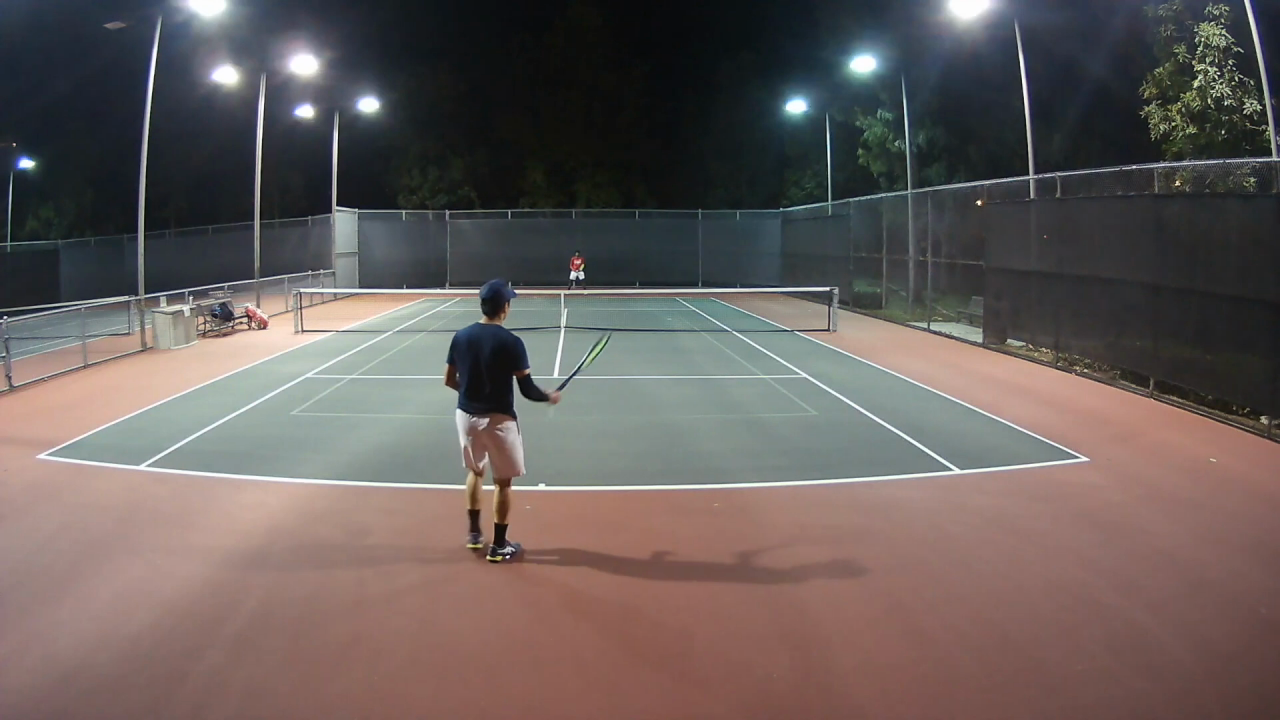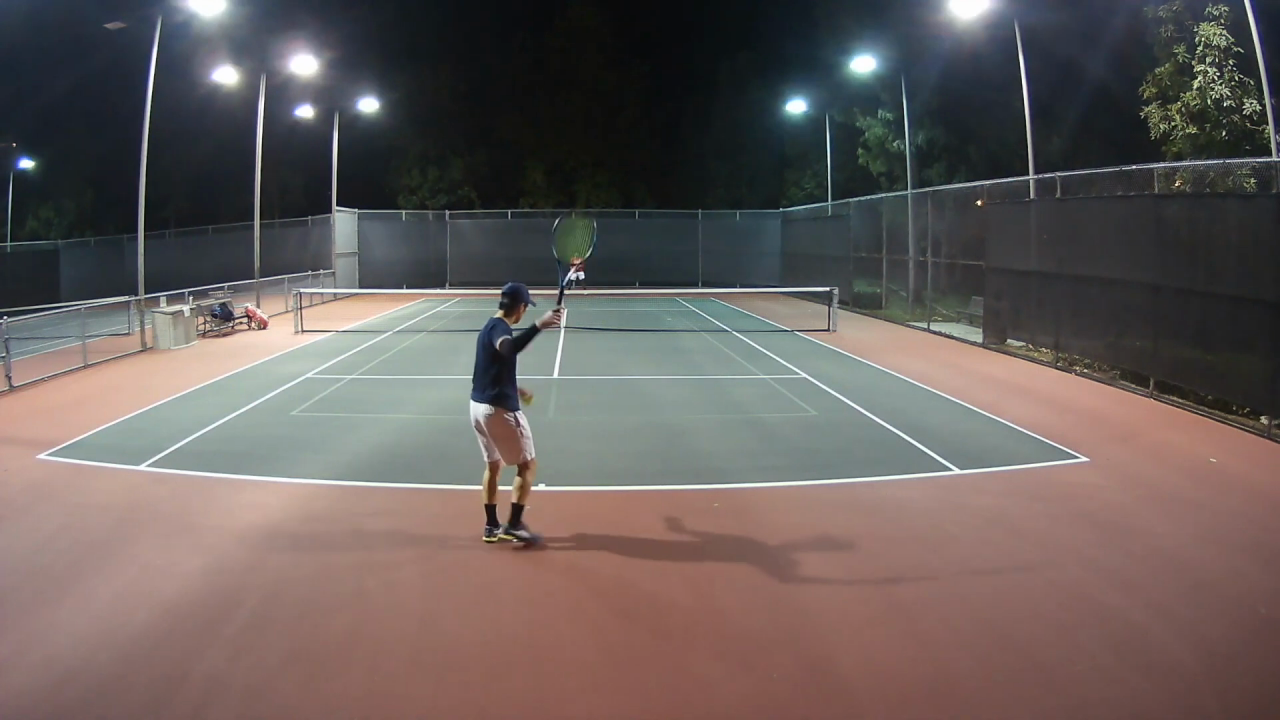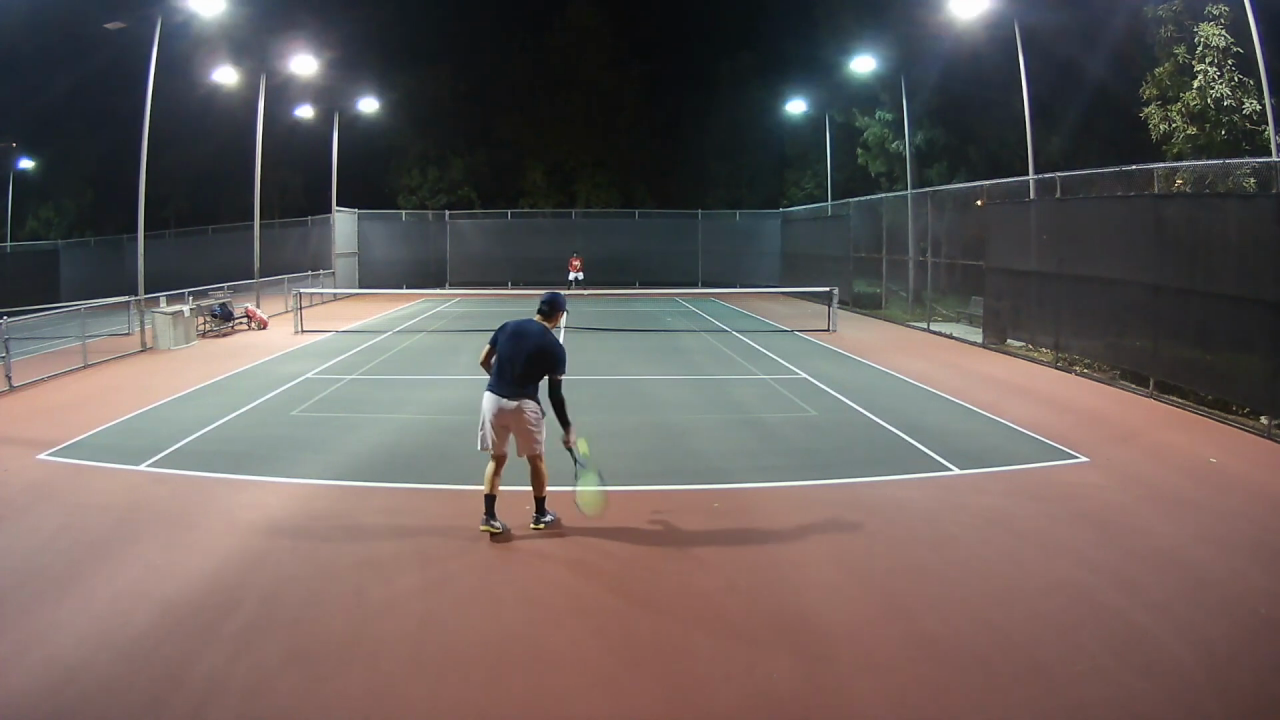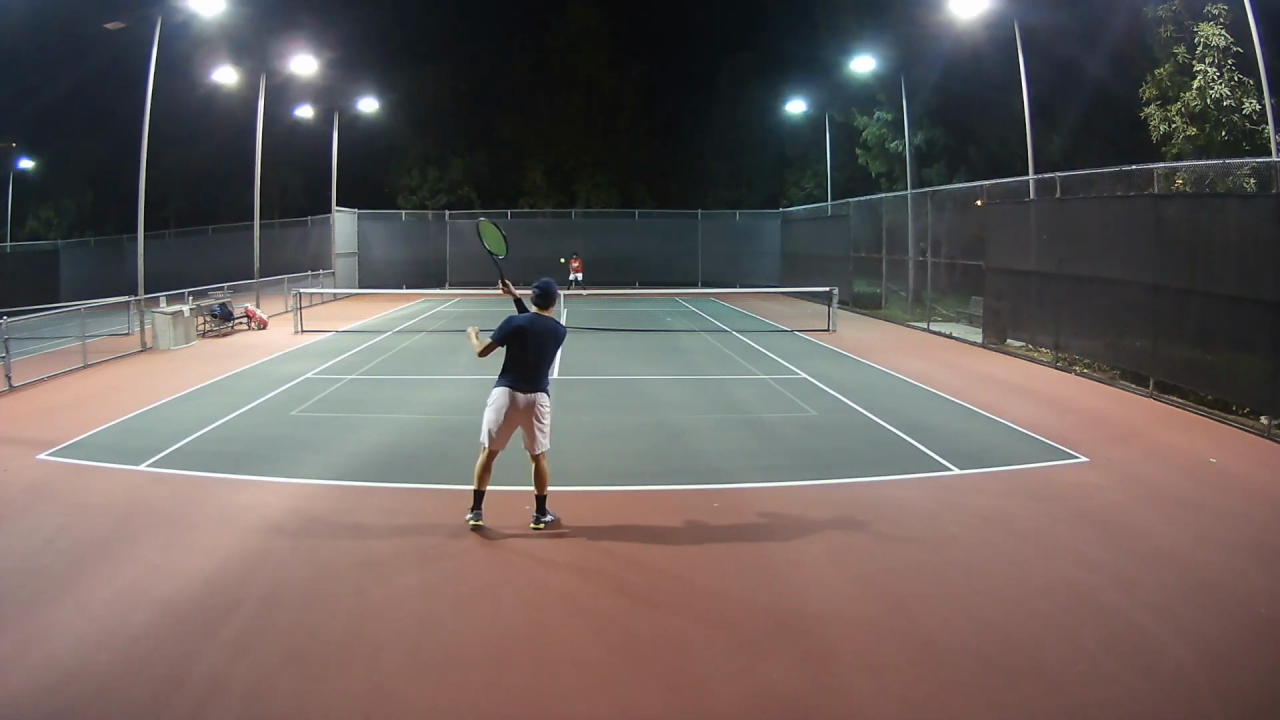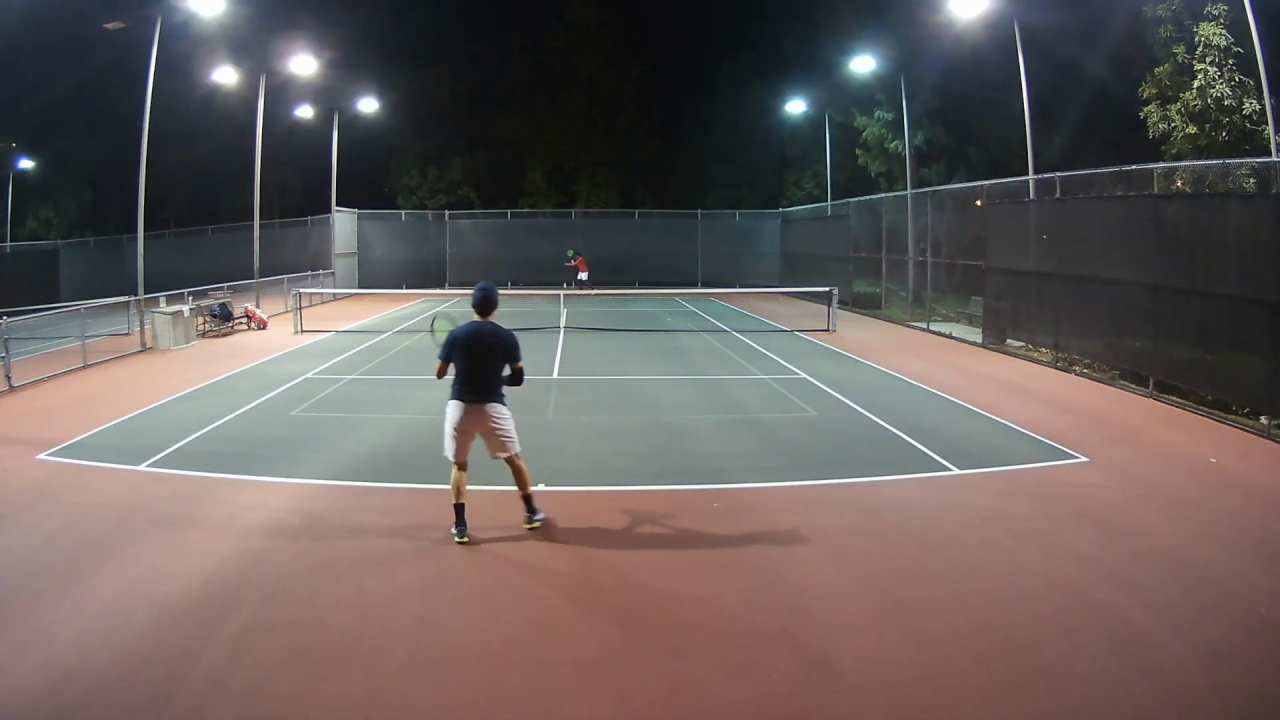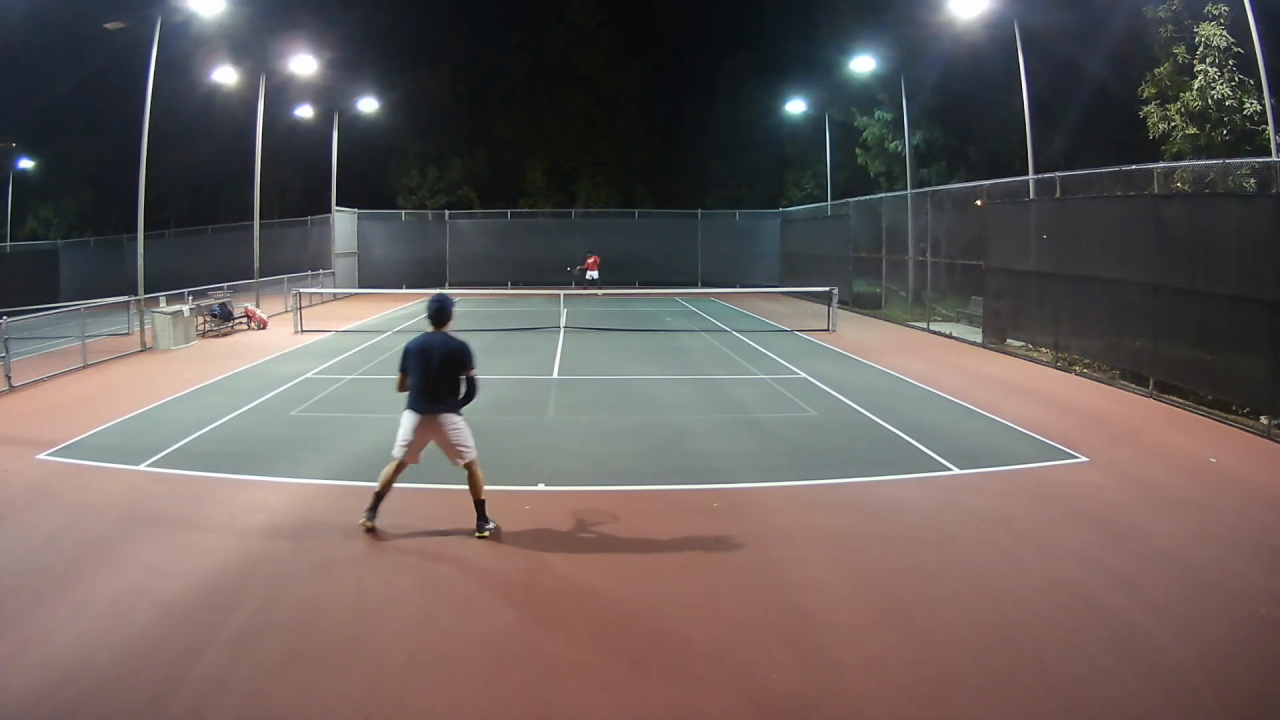
dt=0.5s
person 1, frame 1
left shoulder: (461, 336)
right shoulder: (511, 342)
left elbow: (450, 380)
right elbow: (527, 389)
right wrist: (549, 397)
left hip: (466, 415)
right hip: (499, 420)
left knee: (475, 471)
right knee: (503, 482)
left ankle: (474, 531)
right ankle: (499, 545)
person 1, frame 2
left shoulder: (491, 328)
right shoulder: (498, 327)
right elbow: (509, 348)
left wrist: (514, 388)
right wrist: (539, 326)
left hip: (478, 406)
right hip: (500, 410)
left knee: (493, 466)
right knee: (527, 465)
left ankle: (492, 526)
right ankle: (514, 525)
person 1, frame 3
left shoulder: (509, 327)
right shoulder: (554, 347)
left elbow: (484, 361)
right elbow: (555, 393)
right wrist: (567, 429)
left hip: (492, 399)
right hip: (523, 404)
left knee: (497, 458)
right knee: (536, 459)
left ankle: (489, 516)
right ankle: (540, 514)
person 1, frame 4
left shoulder: (514, 323)
right shoulder: (560, 331)
left elbow: (482, 352)
left wrist: (473, 335)
right wrist: (515, 297)
left hip: (506, 393)
right hip: (537, 398)
left knee: (488, 453)
right knee: (539, 457)
left ankle: (476, 511)
right ankle: (541, 514)
person 1, frame 5
left shoulder: (456, 335)
right shoulder: (507, 338)
left elbow: (440, 374)
right elbow: (518, 380)
left hip: (460, 406)
right hip: (493, 407)
left knee: (459, 466)
right knee: (514, 459)
left ankle: (460, 525)
right ankle: (531, 513)
person 1, frame 6
left shoulder: (412, 346)
right shoulder: (459, 349)
left elbow: (401, 386)
right elbow: (472, 390)
right wrist: (458, 404)
left hip: (414, 416)
right hip: (446, 417)
left knee: (396, 465)
right knee: (472, 466)
left ankle: (370, 515)
right ankle: (482, 522)
